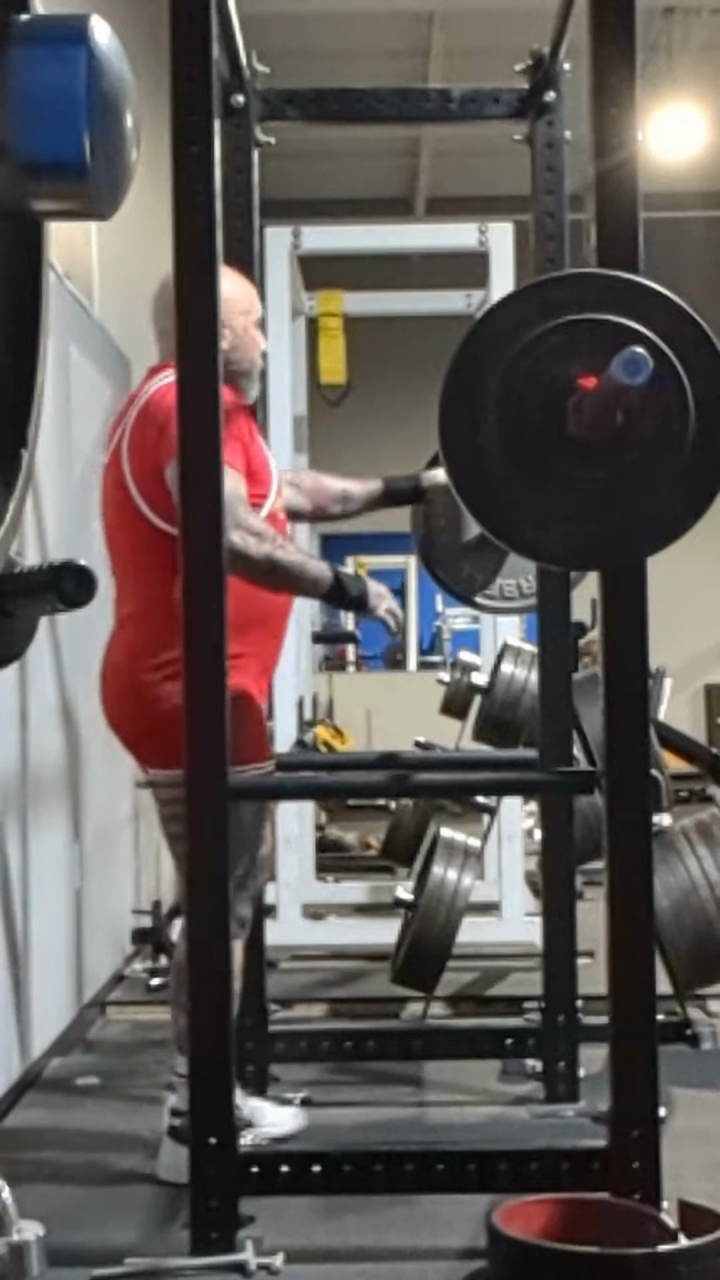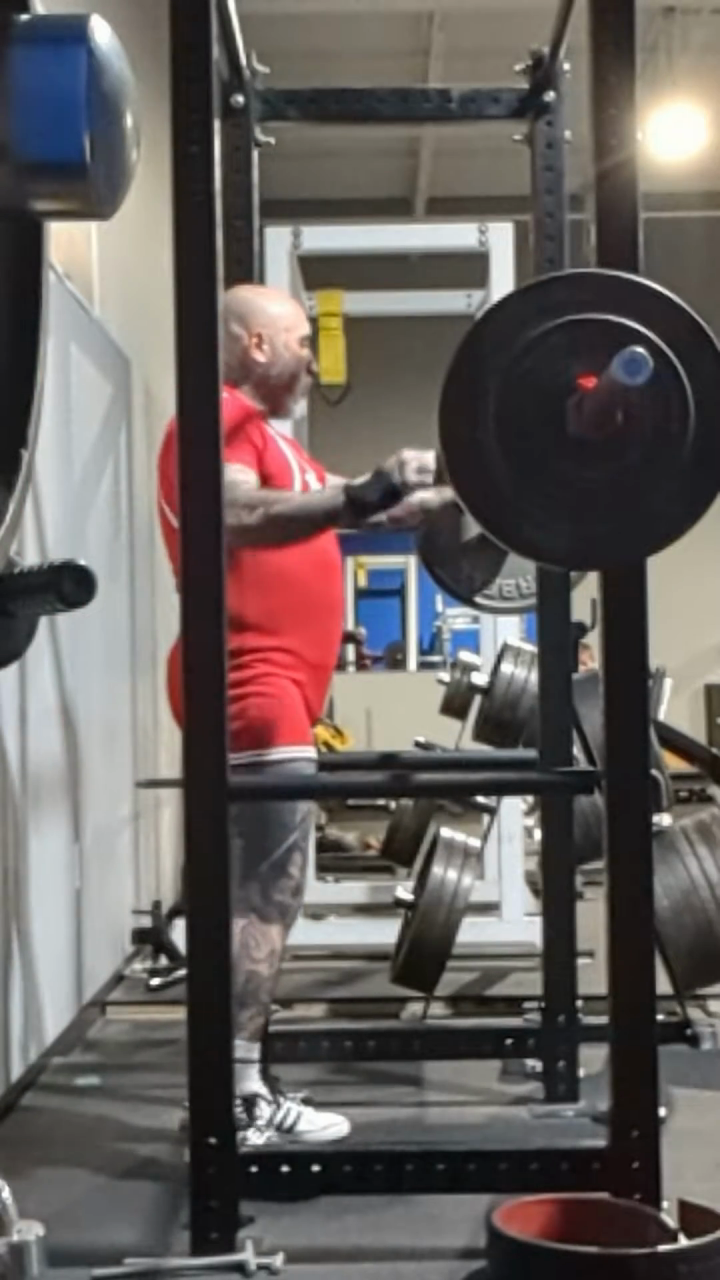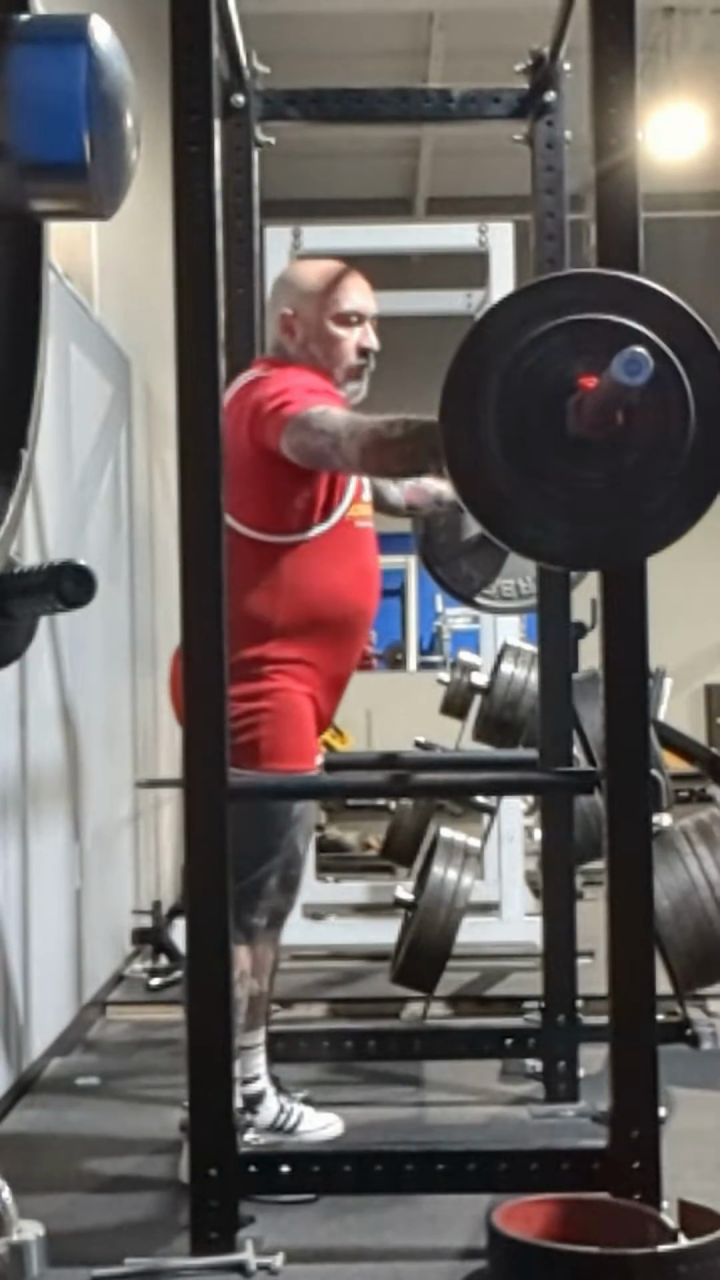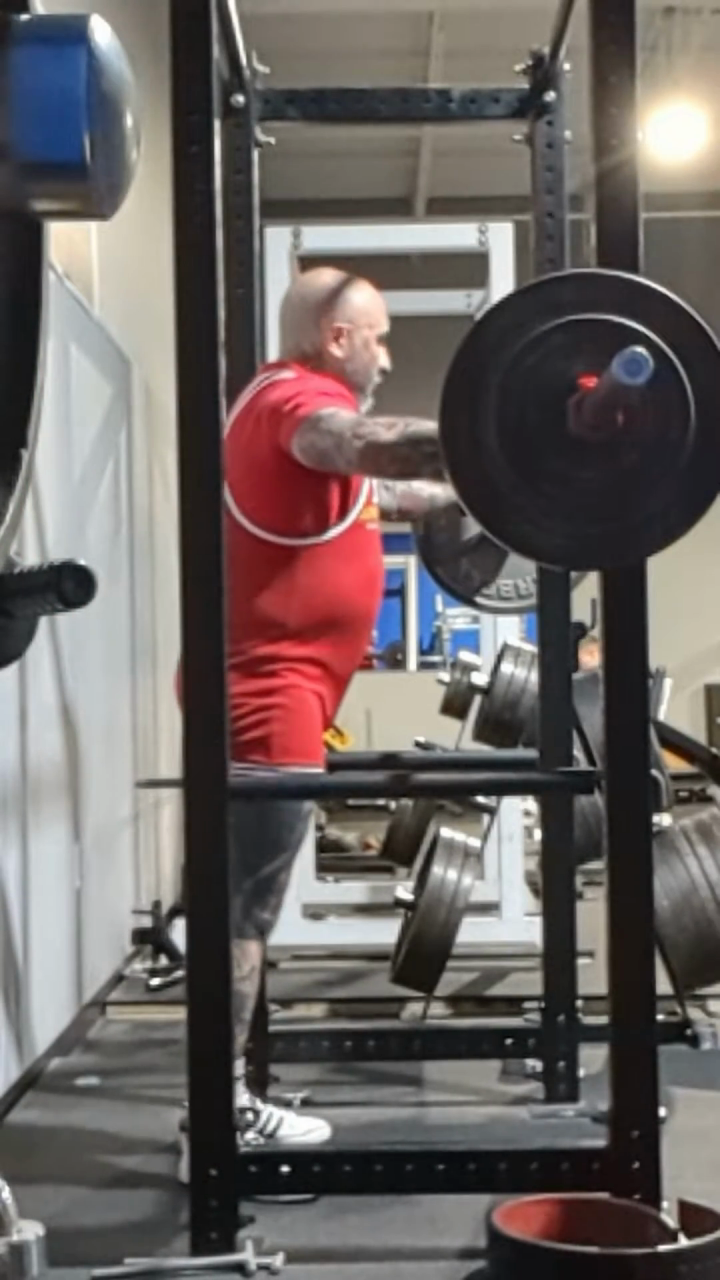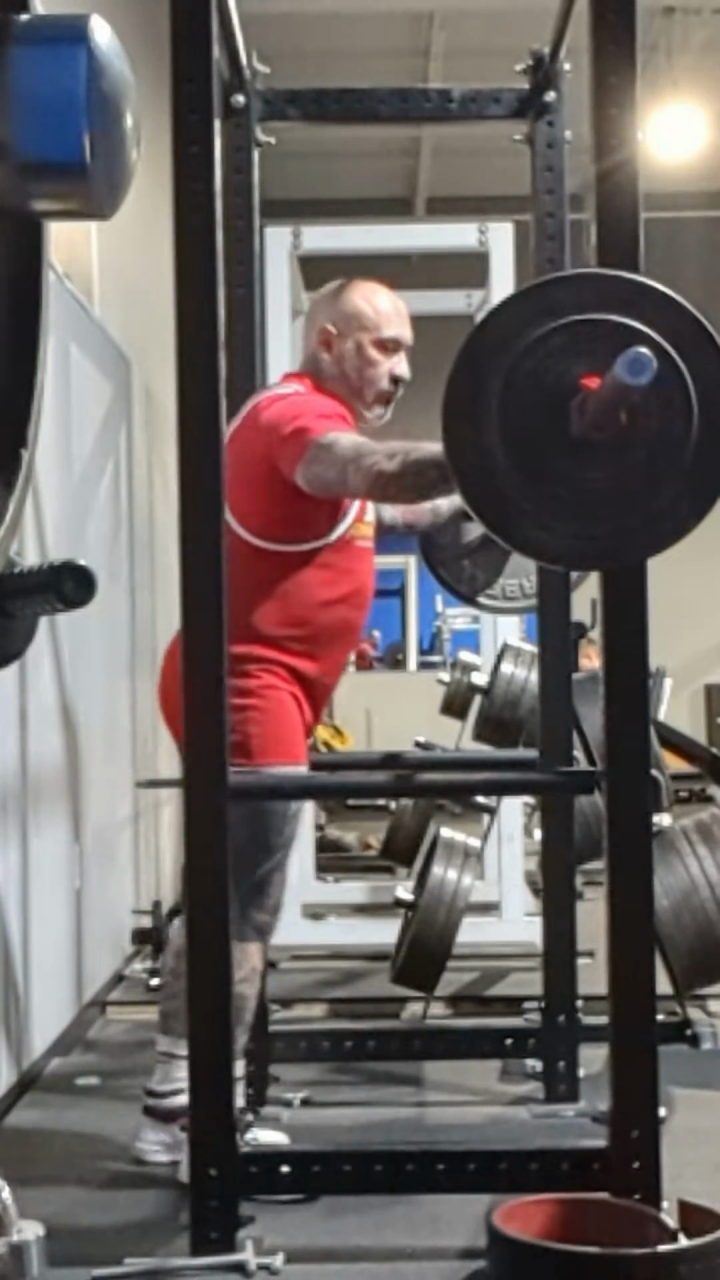
dt=1s
person 1, frame 1
left shoulder: (169, 409)
right shoulder: (190, 403)
left elbow: (290, 495)
right elbow: (231, 534)
left wrist: (400, 487)
right wrist: (345, 585)
left hip: (179, 687)
right hip: (193, 691)
left knee: (225, 897)
right knee: (224, 904)
left ankle: (206, 1086)
right ankle: (194, 1127)
person 1, frame 2
left shoulder: (257, 431)
right shoulder: (220, 418)
left elbow: (357, 506)
right elbow: (244, 519)
left wrist: (462, 495)
right wrist: (373, 487)
left hip: (273, 689)
right hip: (249, 690)
left knee: (267, 898)
right knee: (264, 898)
left ankle: (249, 1095)
right ankle: (228, 1112)
person 1, frame 3
left shoulder: (299, 404)
right shoulder: (282, 393)
left elbow: (381, 484)
right elbow: (366, 444)
left hip: (279, 694)
right hip: (258, 692)
left knee: (263, 902)
right knee: (245, 907)
left ankle: (249, 1094)
right ankle: (224, 1119)
person 1, frame 4
left shoulder: (296, 407)
right shoulder: (297, 396)
left elbow: (374, 490)
right elbow: (374, 446)
left hip: (271, 692)
right hip: (265, 693)
left knee: (247, 906)
right knee: (245, 909)
left ankle: (225, 1103)
right ankle: (219, 1121)
person 1, frame 5
left shoulder: (308, 421)
right shoulder: (299, 413)
left elbow: (381, 507)
right elbow: (375, 472)
left hip: (244, 694)
right hip: (244, 692)
left knee: (226, 906)
right knee: (243, 911)
left ankle: (171, 1105)
